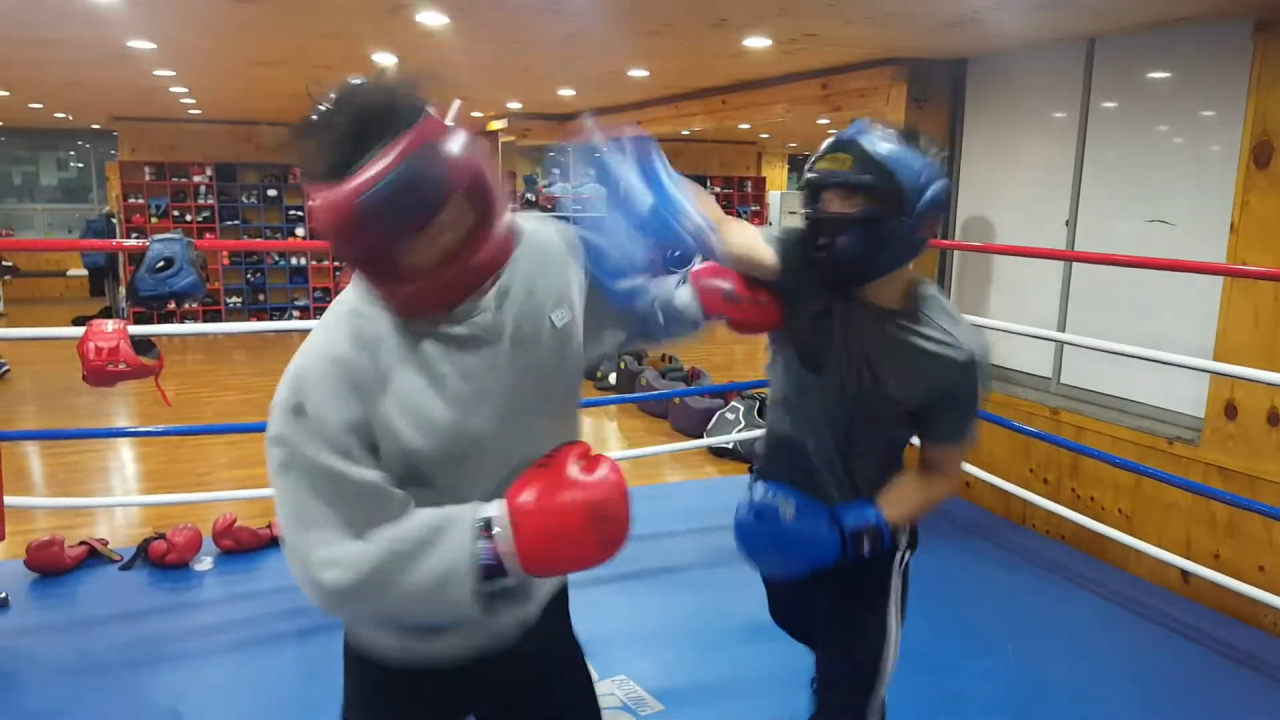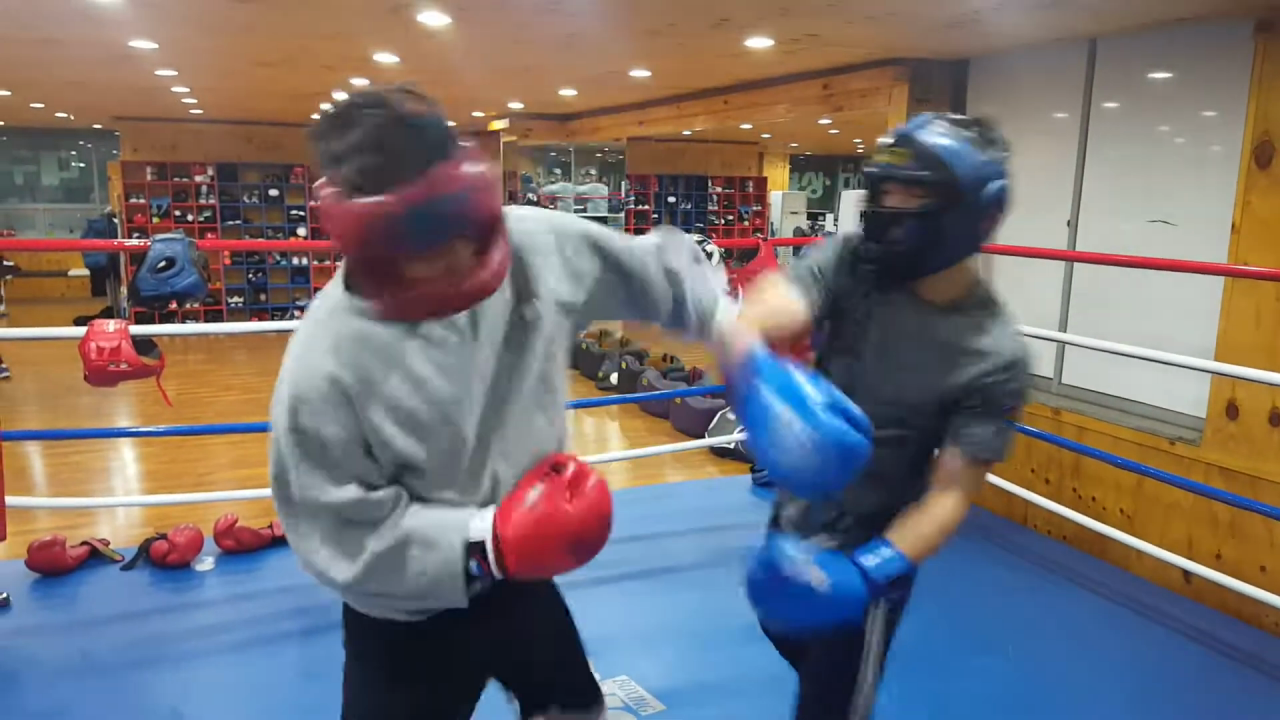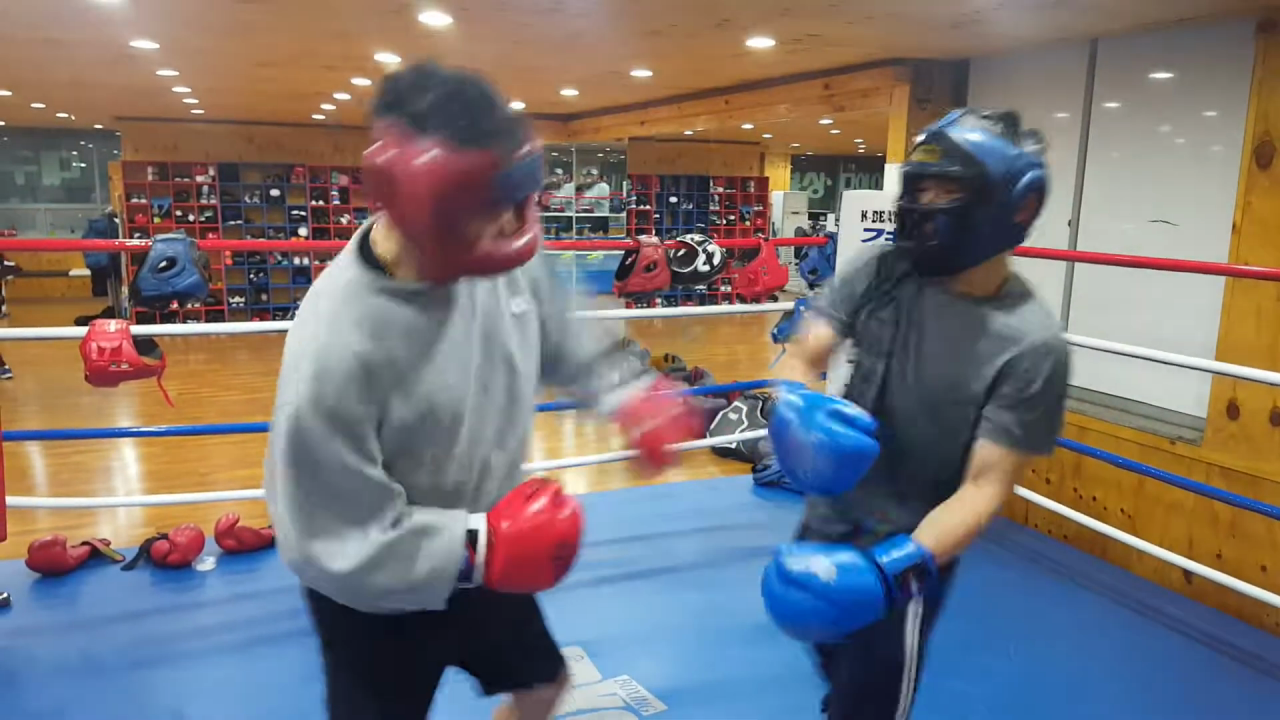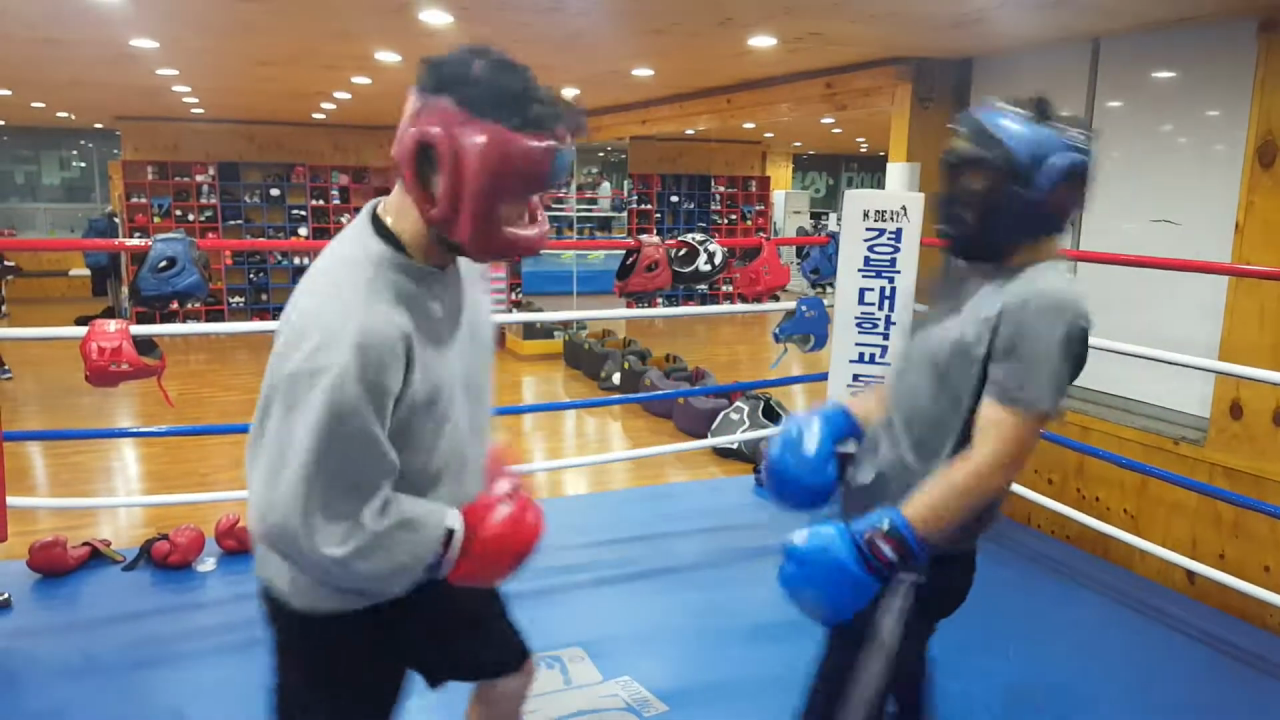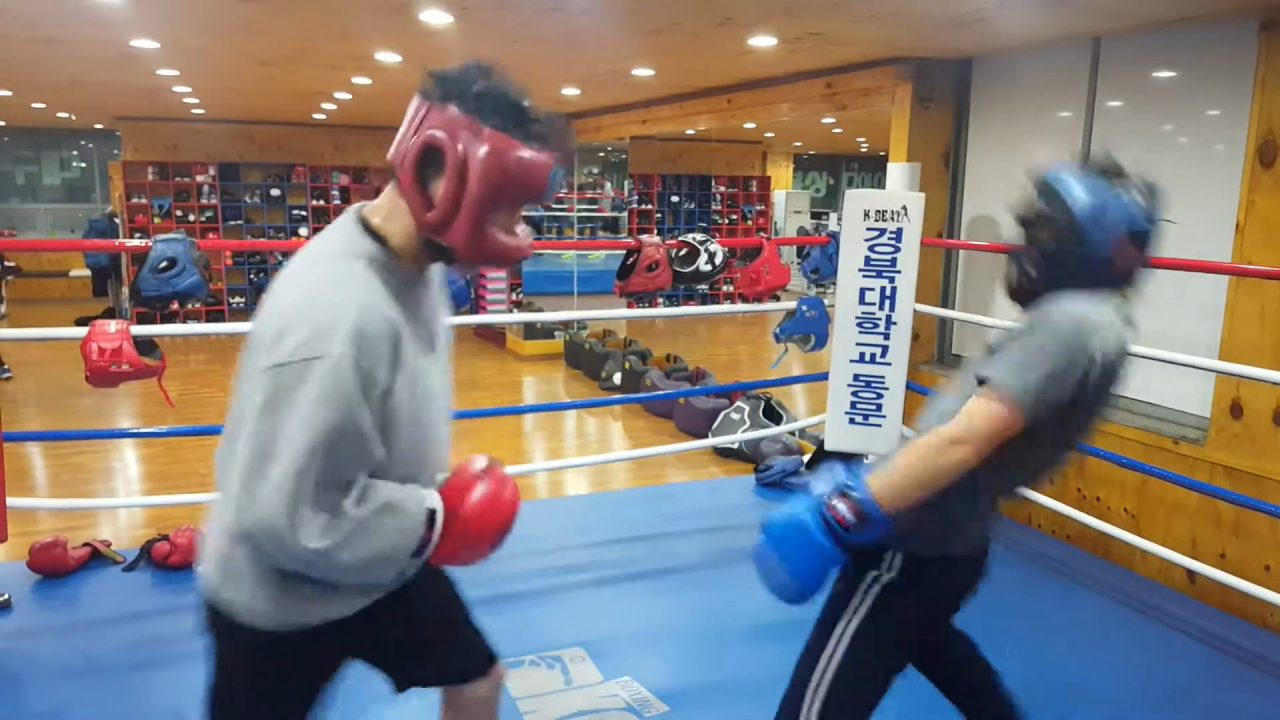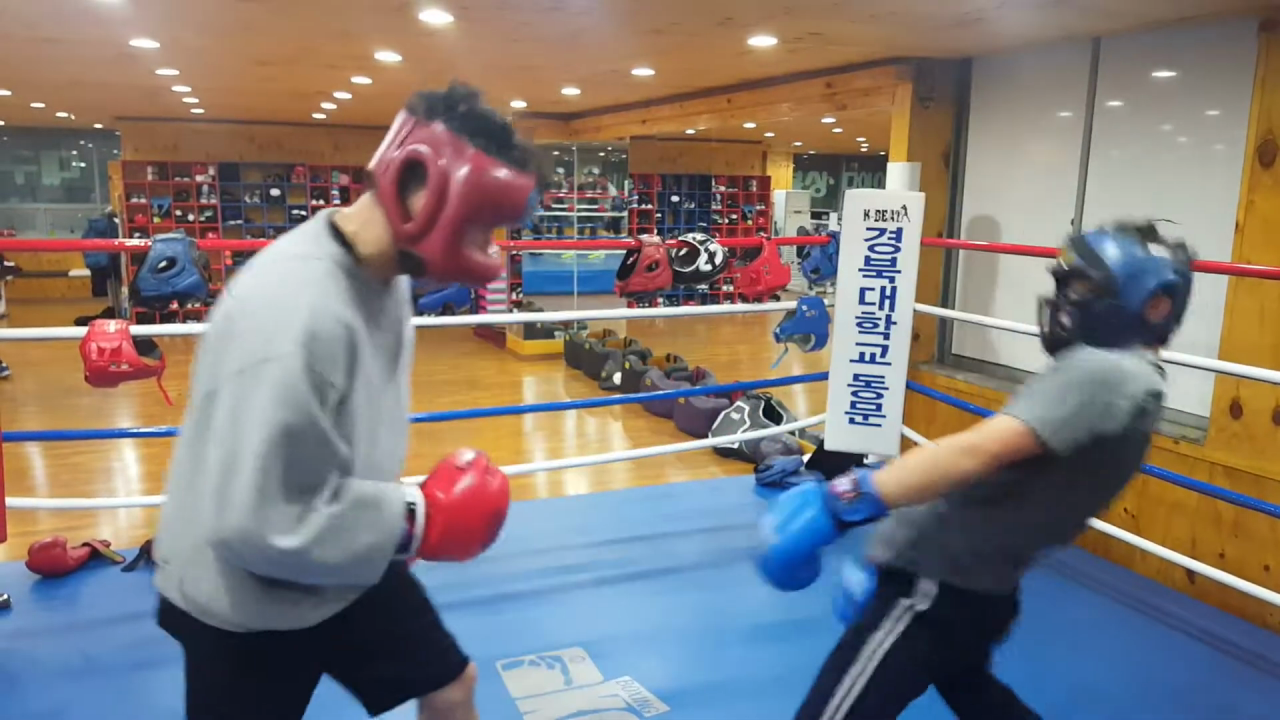
dt=0.1s
person 1, frame 1
left shoulder: (546, 252)
right shoulder: (331, 373)
left elbow: (631, 304)
right elbow: (343, 563)
left wrist: (697, 293)
right wrist: (503, 529)
left hip: (529, 604)
right hip: (411, 649)
person 1, frame 2
left shoulder: (534, 243)
right shoulder: (325, 369)
left elbow: (646, 270)
right elbow: (350, 545)
left wrist: (725, 317)
right wrist: (489, 543)
left hip: (519, 580)
right hip: (407, 613)
person 1, frame 3
left shoulder: (504, 258)
right shoulder: (337, 350)
left elbow: (563, 340)
right elbow: (338, 539)
left wrist: (629, 390)
right wrist: (477, 549)
left hip: (481, 563)
right hip: (383, 599)
person 1, frame 4
left shoulder: (454, 250)
right shoulder: (350, 327)
right elbow: (316, 524)
left wrist: (479, 475)
right wrist: (450, 540)
left hip: (424, 563)
right hip: (334, 593)
person 1, frame 5
left shoulder: (418, 267)
right shoulder: (335, 314)
right elbow: (287, 517)
left wrist: (431, 507)
right wrist: (431, 522)
left hip: (381, 569)
right hip: (285, 598)
person 1, frame 6
left shoulder: (384, 276)
right shoulder: (294, 312)
right elbow: (258, 521)
left wrist: (411, 506)
right wrist: (417, 519)
left hip: (350, 570)
right hip: (250, 604)
person 2, frame 1
left shoulder: (951, 348)
right shoulder: (803, 260)
left elbow: (937, 473)
right elbow: (741, 253)
left wrist: (850, 526)
left hip: (862, 540)
right hip: (783, 516)
right knee: (809, 631)
person 2, frame 2
left shoulder: (994, 354)
right shoulder: (849, 263)
left elbow: (949, 496)
right elbow: (759, 324)
left wrist: (871, 572)
left hip: (874, 553)
right hip: (795, 524)
right knee: (796, 638)
person 2, frame 3
left shoulder: (1029, 341)
right shoulder: (886, 268)
left elbow: (985, 490)
right elbow: (800, 356)
left wrist: (897, 568)
right wrist: (800, 409)
left hip: (899, 553)
right hip: (836, 525)
right knee: (838, 666)
person 2, frame 4
left shoulder: (1044, 306)
right shoulder: (972, 273)
left elbow: (990, 463)
left wrist: (879, 546)
right wrist: (835, 420)
left hip: (913, 550)
right hip: (874, 519)
person 2, frame 5
left shoulder: (1072, 326)
right shoulder: (1082, 326)
left elbow: (965, 442)
left wrist: (843, 510)
right wrist: (863, 474)
left hip: (911, 550)
right hip: (946, 544)
right knee: (927, 638)
person 2, frame 6
left shoulder: (1103, 375)
right shoulder: (1126, 383)
left elbow: (978, 453)
left wrist: (846, 497)
left hip: (943, 585)
right hip: (981, 586)
right knee: (962, 677)
